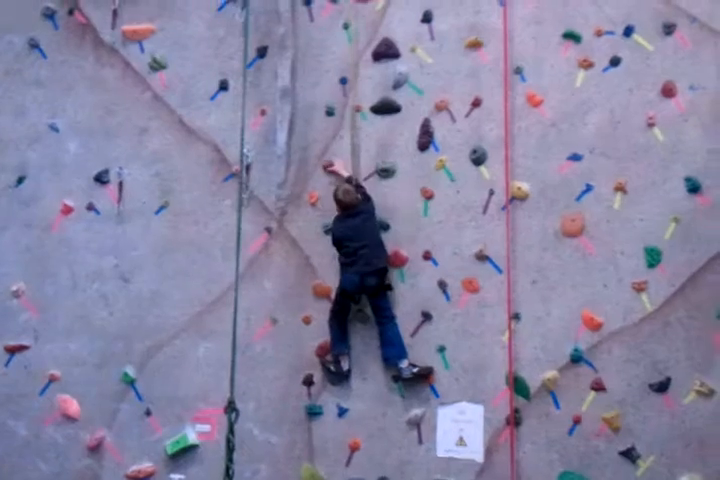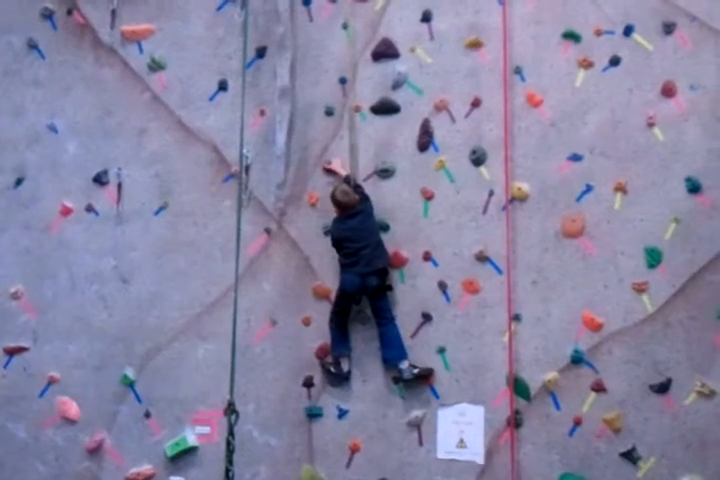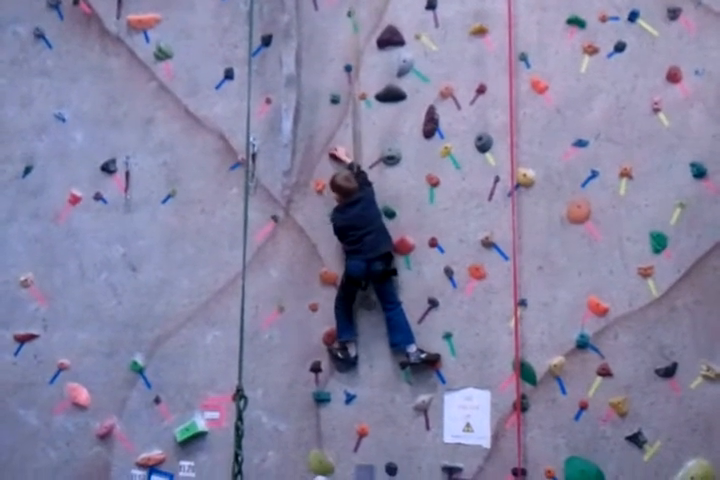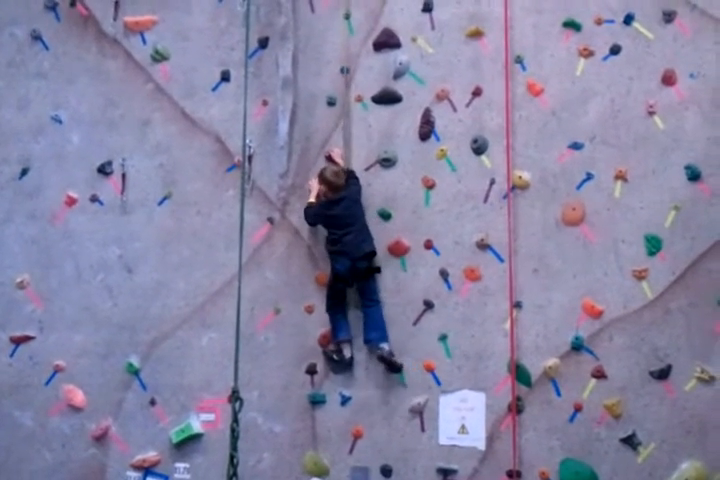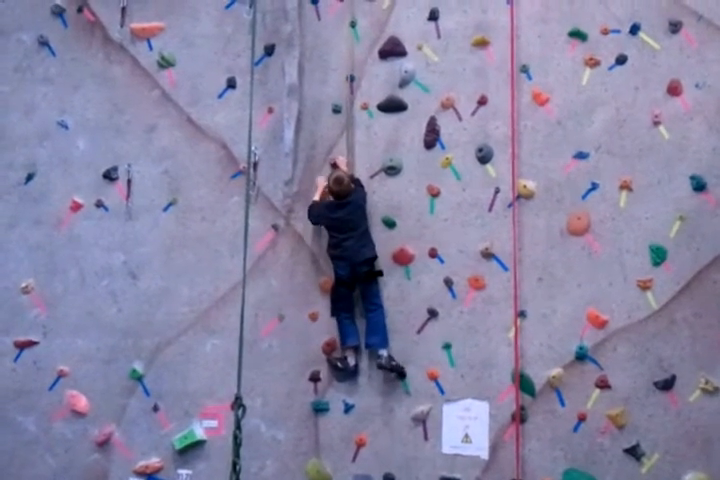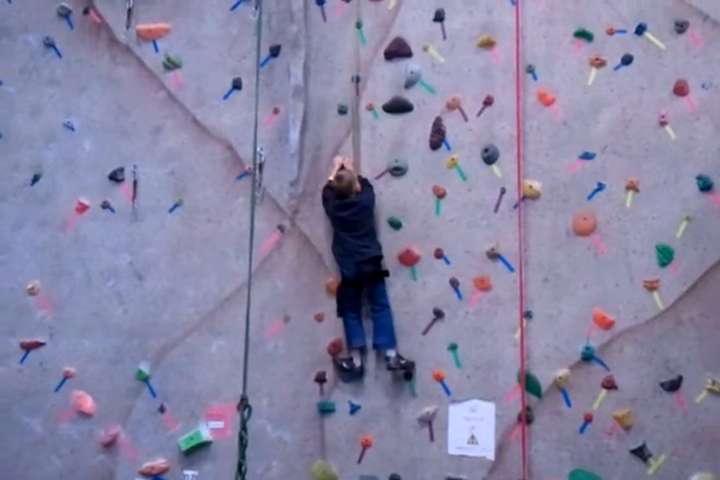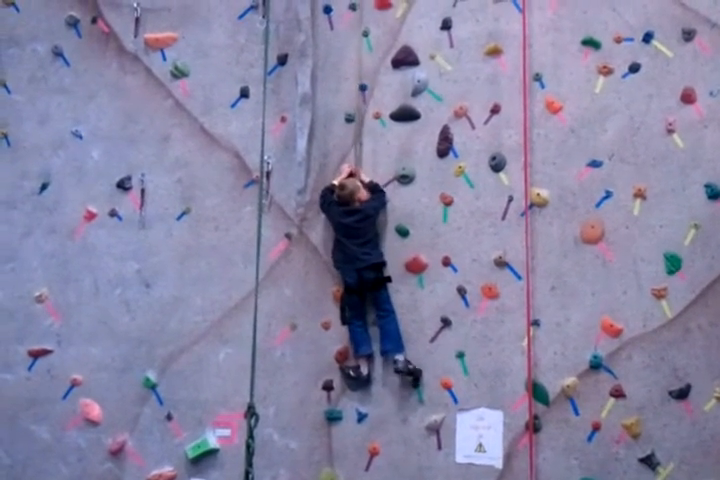
dt=0.7s
person 1, frame 1
left shoulder: (337, 225)
right shoulder: (368, 209)
right elbow: (360, 188)
right wrist: (342, 173)
left hip: (350, 277)
right hip: (375, 275)
left knee: (337, 318)
right knee: (386, 319)
left ankle: (341, 363)
right ankle: (403, 365)
person 1, frame 2
left shoulder: (337, 227)
right shoulder: (366, 209)
right elbow: (357, 187)
right wrist: (340, 170)
left hip: (350, 278)
right hip: (375, 276)
left knee: (338, 320)
right knee: (385, 320)
left ankle: (342, 363)
right ankle: (403, 367)
person 1, frame 3
left shoulder: (338, 215)
right shoulder: (367, 196)
right elbow: (360, 174)
right wrist: (345, 158)
left hip: (355, 264)
right hip: (380, 261)
left knee: (343, 305)
right knee: (391, 306)
left ankle: (348, 349)
right ankle: (411, 351)
person 1, frame 4
left shoulder: (322, 207)
right shoulder: (353, 193)
left elbow: (309, 217)
right elbow: (352, 177)
left wrist: (312, 195)
right wrist: (339, 161)
left hip: (341, 261)
right hip: (364, 257)
left knee: (336, 306)
right knee: (371, 303)
left ankle: (344, 350)
right ankle: (383, 347)
person 1, frame 5
left shoulder: (327, 208)
right shoulder: (359, 199)
left elbow: (313, 215)
right elbow: (358, 185)
left wrist: (319, 191)
right wrist: (345, 170)
left hip: (342, 266)
right hip: (364, 262)
left knee: (344, 312)
right knee: (374, 307)
left ankle: (350, 359)
right ankle: (383, 354)
person 1, frame 6
left shoulder: (333, 206)
right shoulder: (365, 201)
left elbow: (327, 191)
right elbow: (367, 186)
left wrist: (336, 170)
right wrist: (351, 170)
left hip: (348, 267)
right hip: (370, 262)
left knee: (351, 313)
right knee: (380, 308)
left ankle: (356, 359)
right ankle: (391, 355)
person 1, frame 7
left shoulder: (335, 212)
right shoulder: (369, 209)
left elbow: (325, 195)
right elbow: (380, 193)
left wrist: (342, 176)
right wrist: (361, 177)
left hip: (350, 274)
right hip: (372, 270)
left knee: (356, 320)
right knee: (386, 313)
left ankle: (363, 367)
right ankle: (399, 360)
